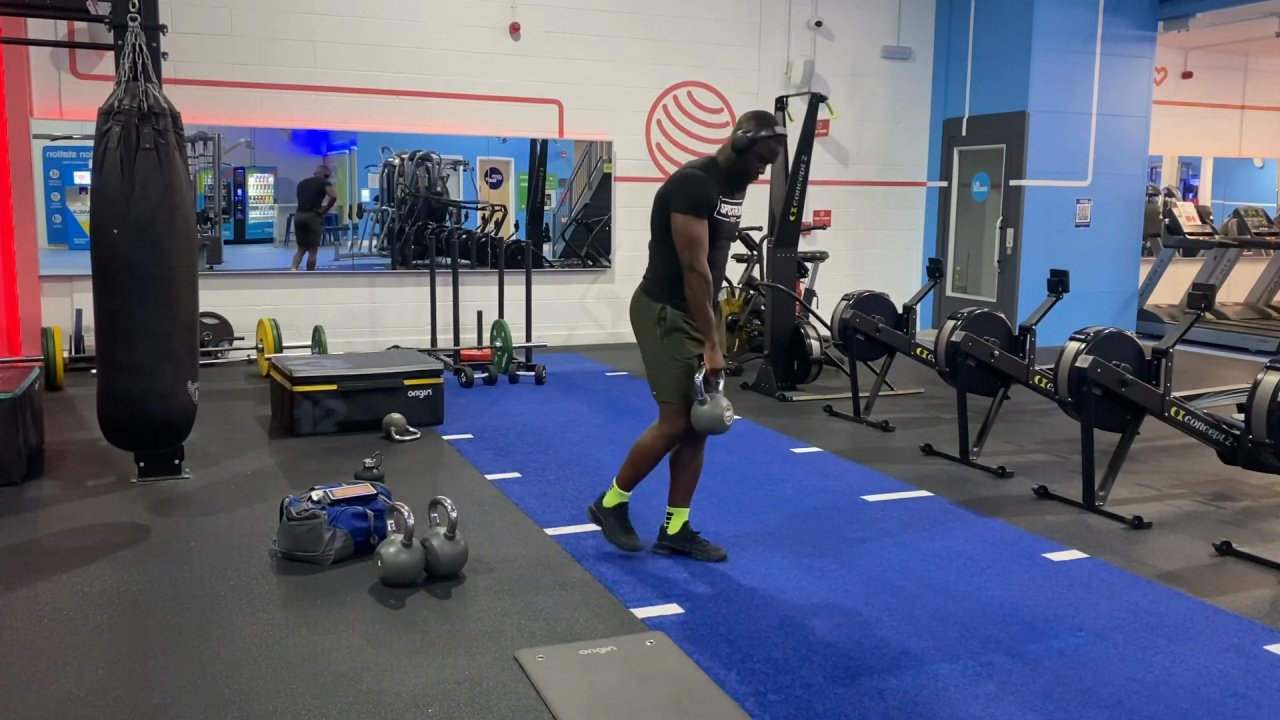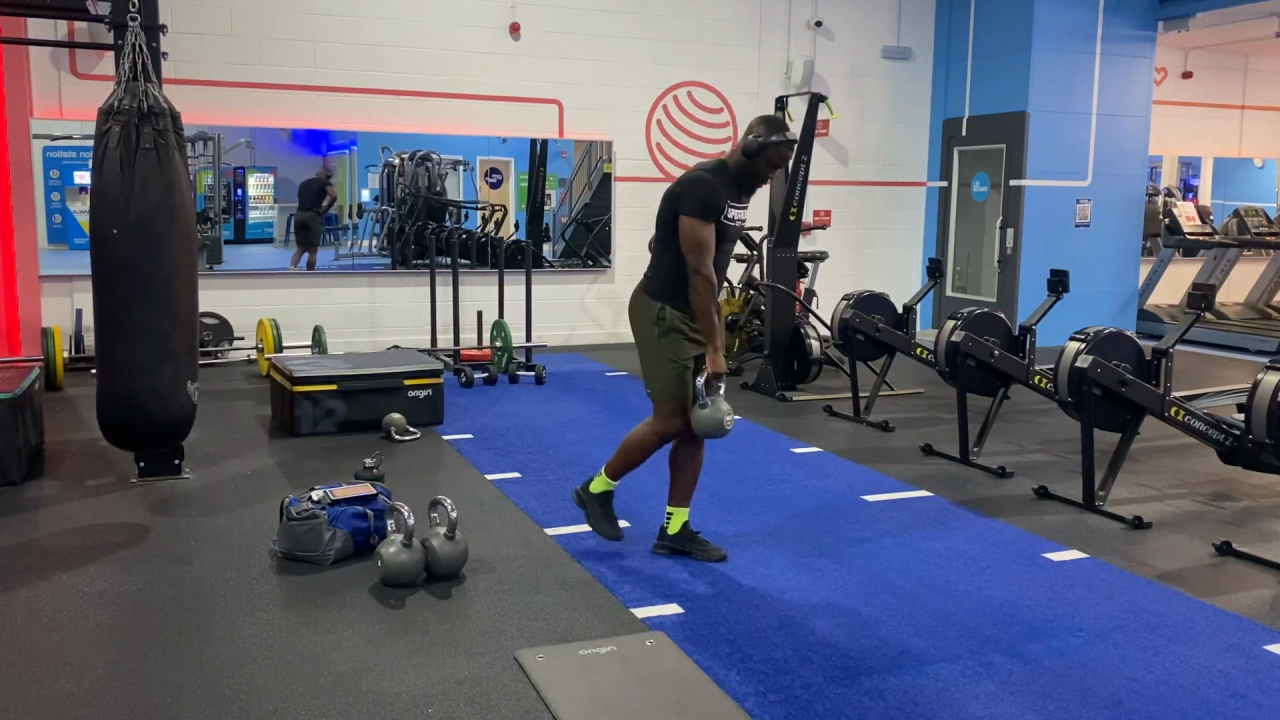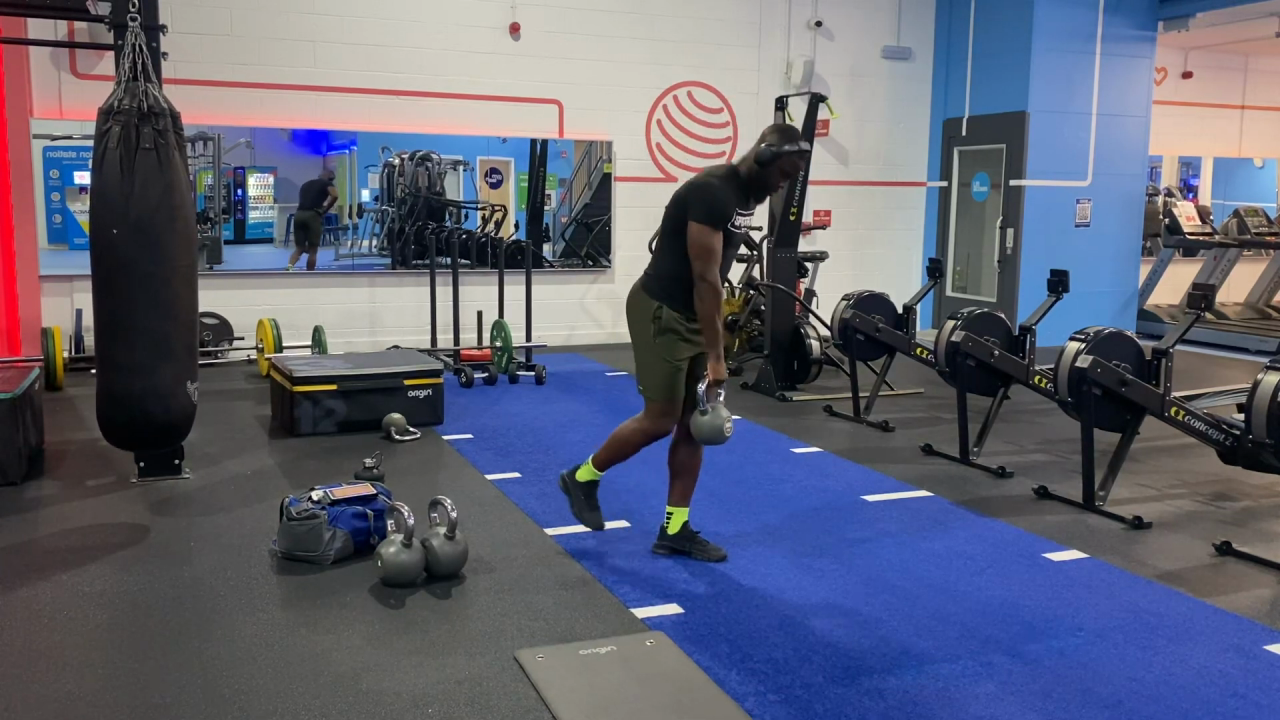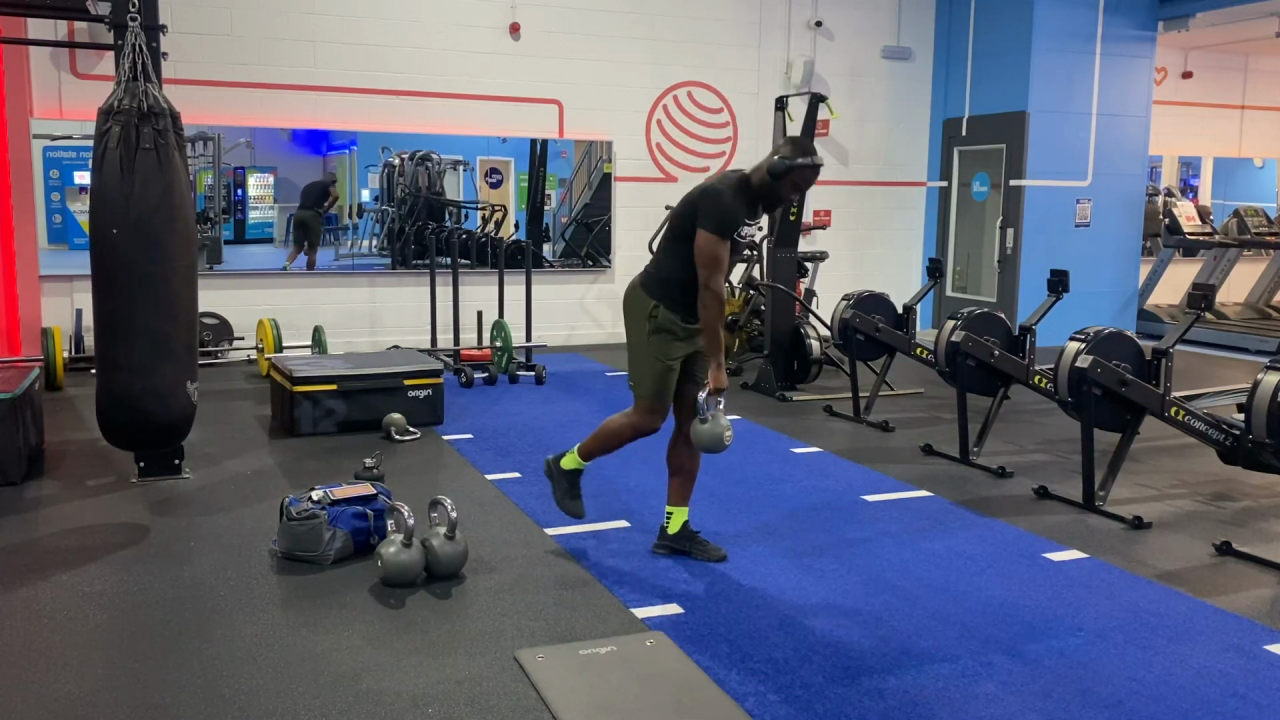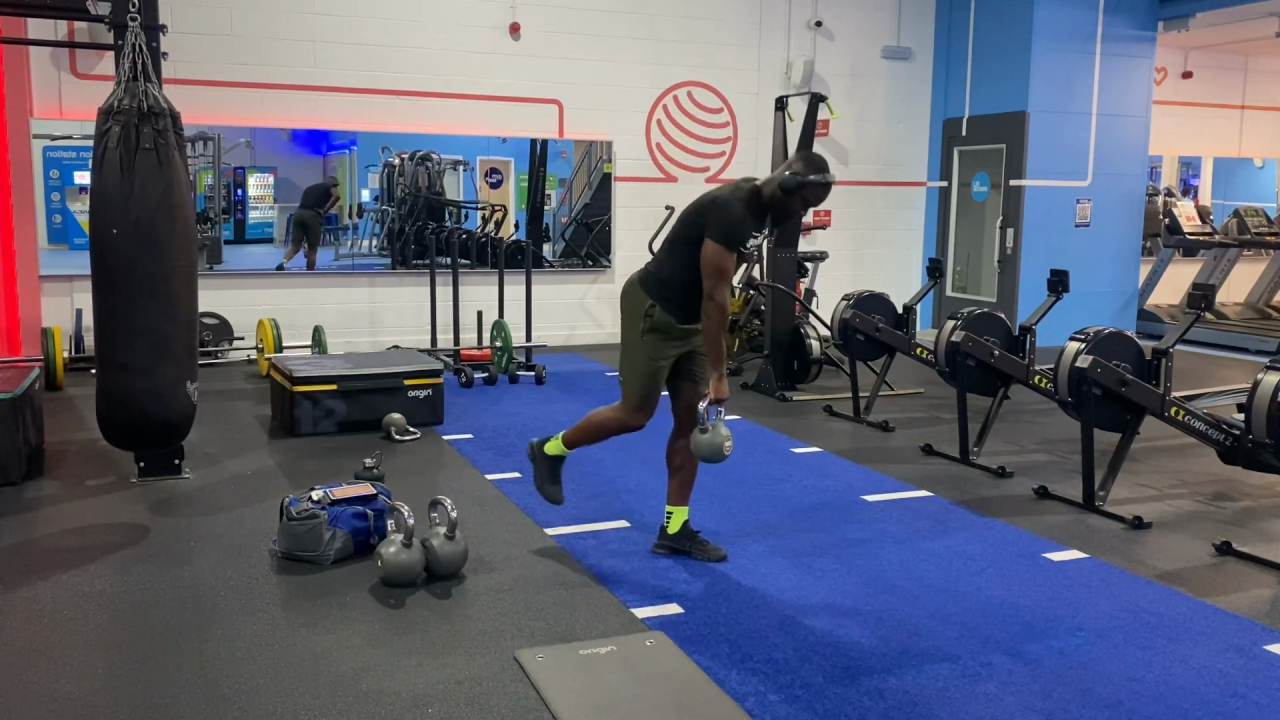
dt=0.1s
person 1, frame 1
left shoulder: (734, 186)
right shoulder: (692, 184)
right elbow: (694, 268)
left wrist: (711, 335)
right wrist: (711, 345)
left hip: (698, 312)
right hip: (665, 312)
left knee: (698, 424)
right knee: (675, 422)
left ankle: (675, 529)
right ankle: (611, 505)
person 1, frame 2
left shoulder: (741, 188)
right shoulder: (701, 186)
right elbow: (701, 272)
left wrist: (714, 337)
right wrist: (714, 348)
left hip: (697, 312)
right hip: (664, 312)
left knee: (696, 424)
right knee: (670, 421)
left ankle: (674, 529)
right ankle: (597, 490)
person 1, frame 3
left shoulder: (747, 193)
right shoulder: (713, 192)
right elbow: (706, 279)
left wrist: (712, 349)
right wrist: (716, 357)
left hip: (694, 314)
right hip: (661, 312)
left knee: (694, 422)
right knee: (658, 420)
left ankle: (675, 529)
right ankle: (583, 479)
person 1, frame 4
left shoulder: (755, 200)
right shoulder: (722, 200)
right elbow: (711, 287)
left wrist: (714, 358)
right wrist: (717, 365)
left hip: (692, 314)
right hip: (658, 310)
left knee: (693, 422)
right knee: (648, 418)
left ankle: (674, 529)
right ankle: (566, 466)
person 1, frame 5
left shoulder: (760, 207)
right shoulder: (732, 210)
right elbow: (716, 297)
right wrist: (718, 375)
left hip: (688, 316)
right hip: (653, 311)
left knee: (691, 419)
right knee: (633, 415)
left ankle: (674, 528)
right ankle: (550, 453)
